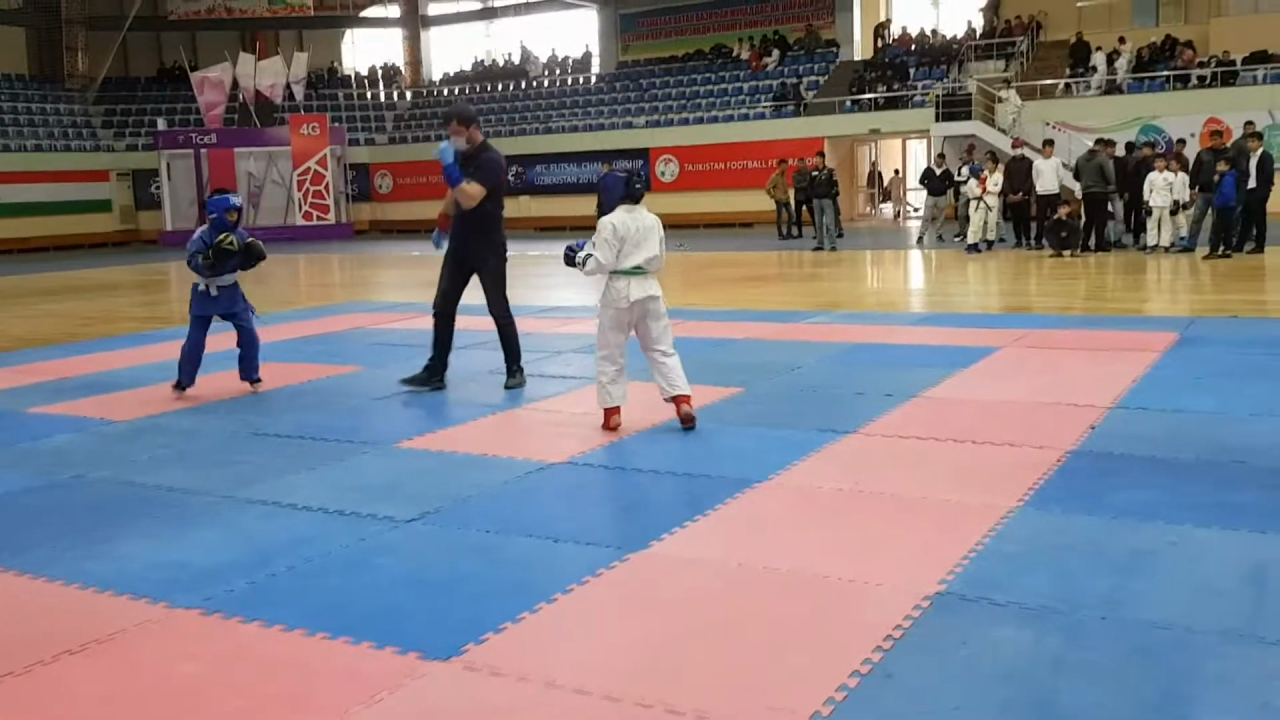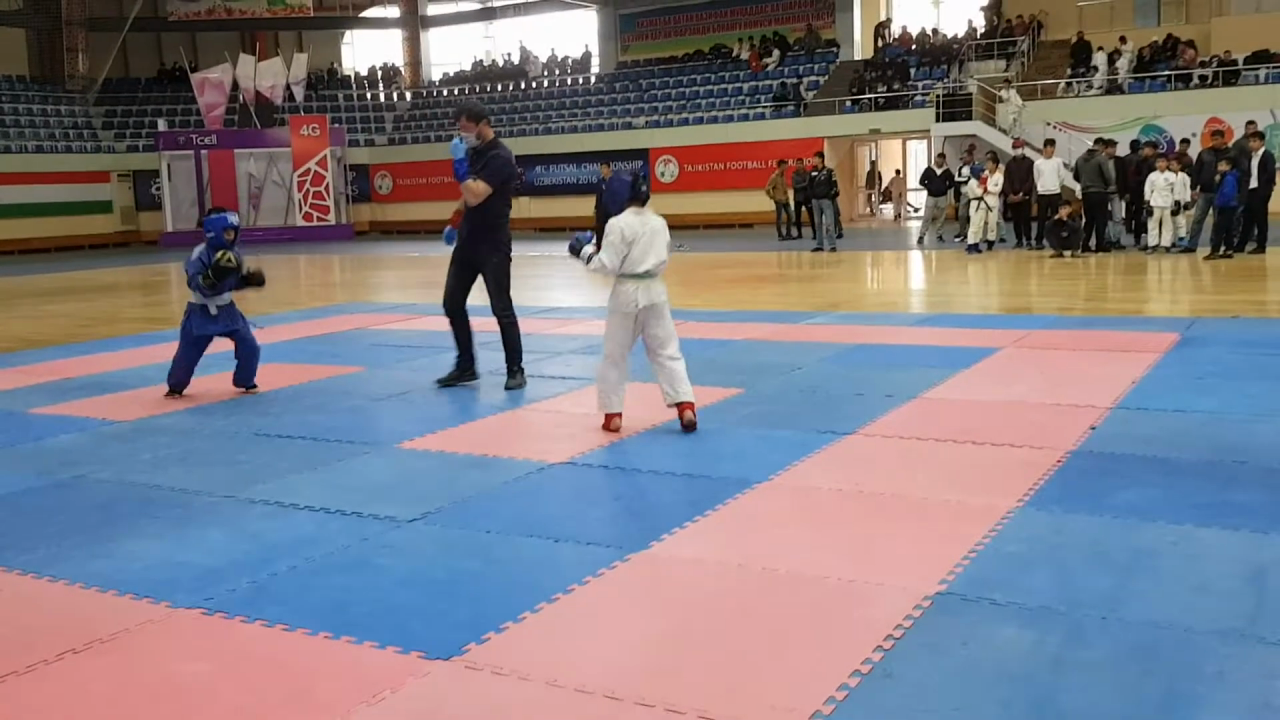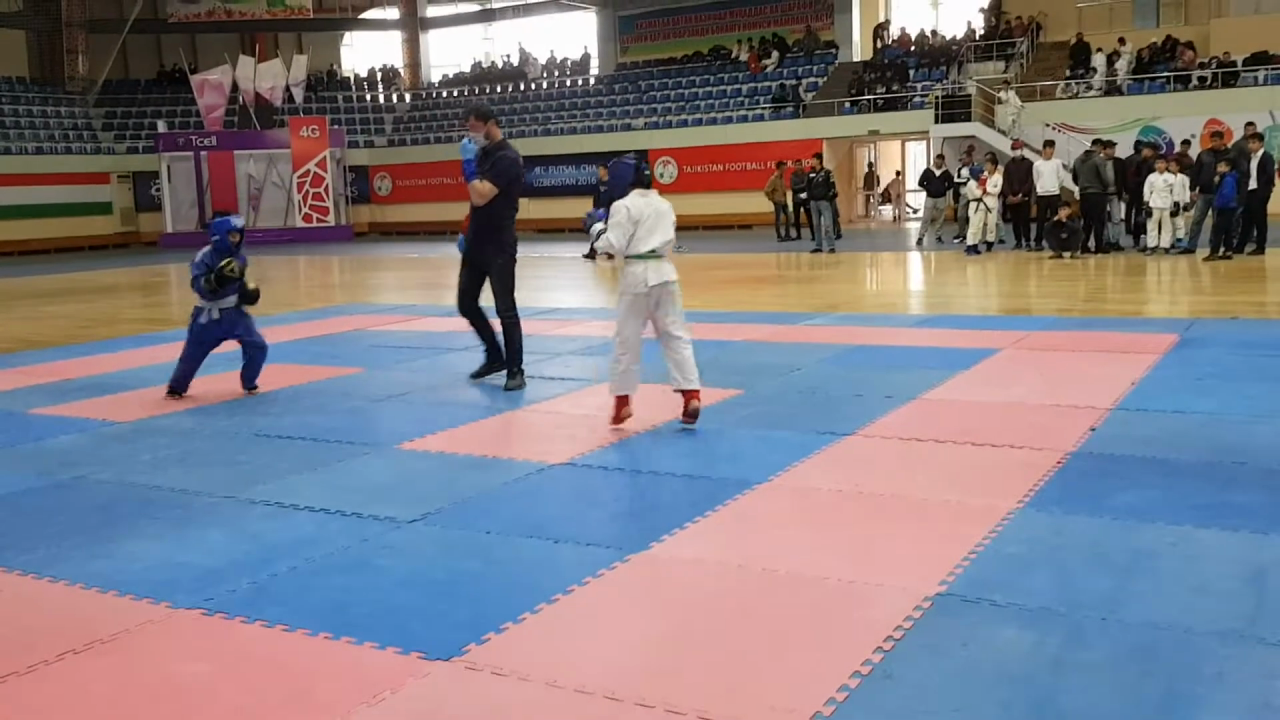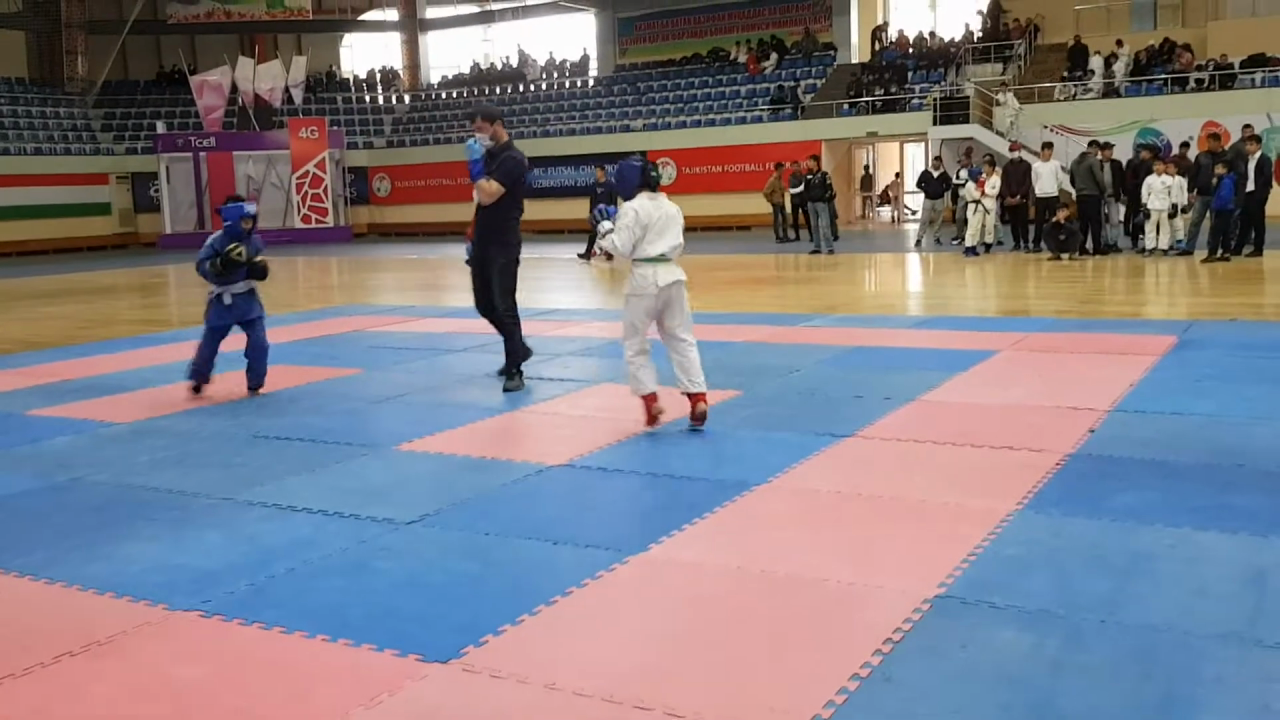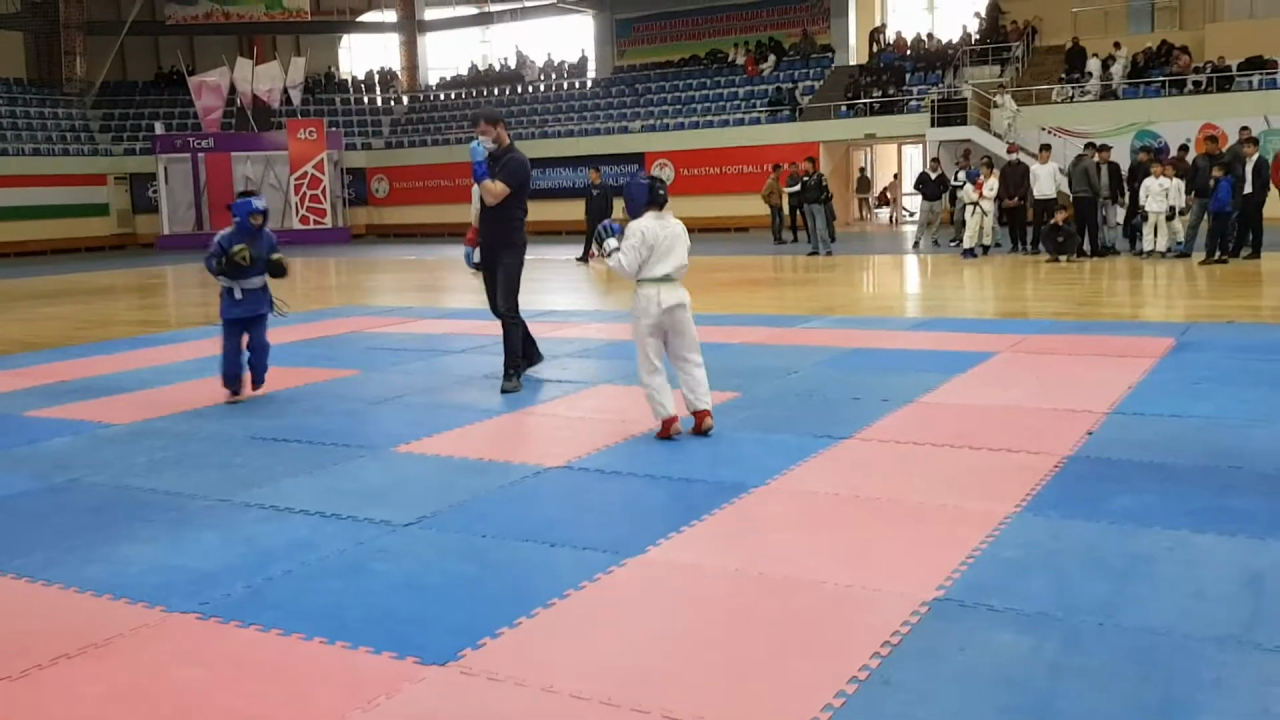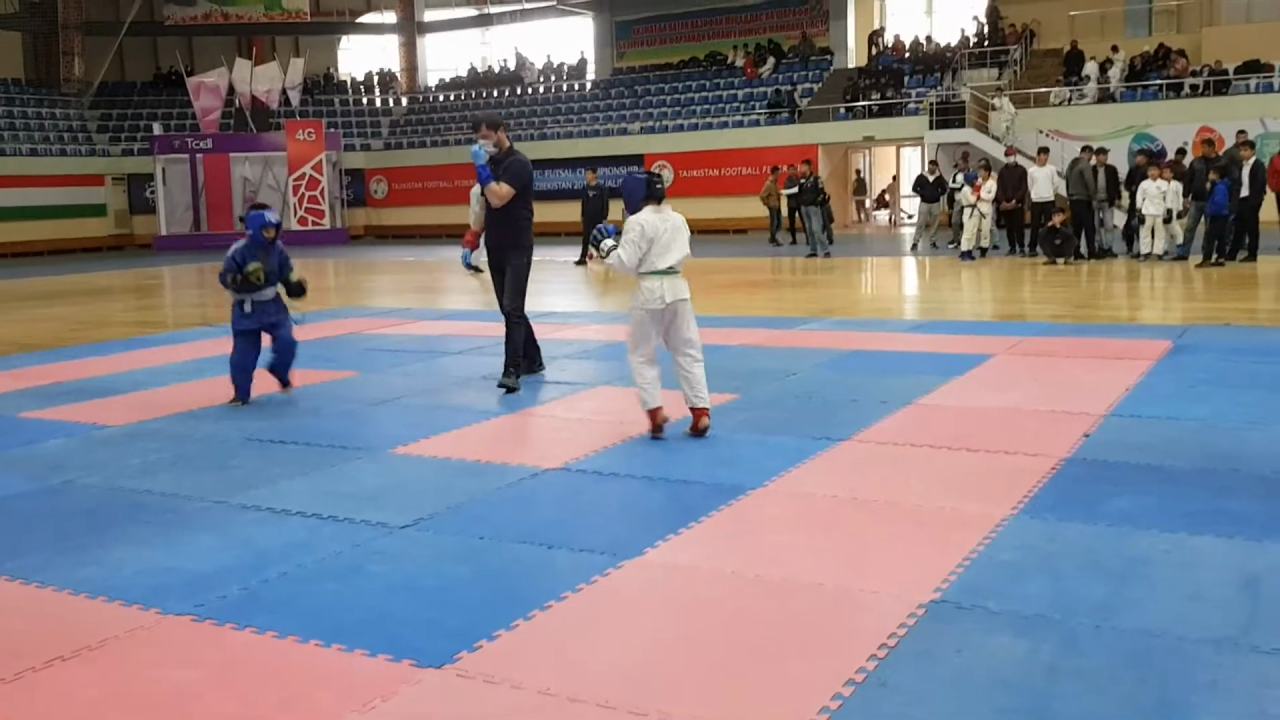
dt=0.1s
person 1, frame 1
left shoulder: (492, 160)
right shoulder: (457, 155)
left elbow: (468, 199)
left wrist: (450, 166)
right wrist: (442, 226)
left hip: (488, 247)
right hip: (460, 245)
left knee: (499, 311)
right knee: (442, 308)
left ankle: (515, 369)
right ankle: (434, 372)
person 1, frame 2
left shoulder: (499, 158)
right shoulder: (473, 152)
left elbow: (473, 197)
left wrist: (459, 161)
right wrist: (455, 223)
left hip: (493, 244)
right hip: (468, 241)
left knee: (501, 309)
right knee: (452, 304)
left ankle: (515, 370)
right ankle: (465, 365)
person 1, frame 3
left shoulder: (507, 159)
right shoulder: (482, 153)
left elbow: (480, 197)
left wrist: (468, 161)
right wrist: (466, 231)
left hip: (498, 245)
right hip: (476, 242)
left knee: (505, 310)
right knee: (466, 304)
left ankle: (515, 371)
right ankle: (495, 356)
person 1, frame 4
left shoulder: (512, 159)
right shoulder: (488, 156)
left elbow: (486, 196)
left wrist: (474, 162)
left hip: (503, 244)
right hip: (483, 243)
left knee: (504, 308)
right knee: (484, 306)
left ankle: (514, 373)
right ankle: (518, 350)
person 1, frame 5
left shoulder: (516, 161)
right shoulder: (491, 159)
left elbow: (492, 197)
left wrist: (478, 164)
left hip: (509, 245)
right hip: (490, 245)
left knee: (507, 309)
right knee: (499, 309)
left ankle: (512, 372)
right ankle: (529, 353)
person 1, frame 6
left shoulder: (518, 163)
right shoulder: (490, 164)
left elbow: (498, 199)
left wrist: (481, 168)
left hip: (517, 248)
right hip: (496, 247)
left knee: (513, 309)
right knee: (509, 309)
left ankle: (511, 372)
right ankle: (532, 360)
person 2, frame 1
left shoulder: (610, 223)
right shoulder: (653, 221)
left elbow: (603, 263)
right elbow: (658, 261)
left wrist: (580, 258)
left hip: (620, 291)
right hip: (648, 289)
left knee: (609, 354)
right knee: (662, 349)
left ankle: (612, 412)
right ankle: (683, 403)
person 2, frame 2
left shoulder: (618, 225)
right shoulder: (660, 223)
left elbow: (608, 266)
left wrist: (586, 253)
left hip: (627, 295)
right hip: (654, 293)
left knee: (614, 357)
right knee: (668, 354)
left ankle: (612, 414)
right ankle: (686, 408)
person 2, frame 3
left shoulder: (623, 207)
right shoulder: (664, 205)
left elbow: (615, 245)
left wrist: (598, 229)
left hip: (636, 276)
right hip: (664, 274)
left knee: (627, 341)
right knee: (676, 337)
left ankle: (622, 402)
right ankle: (691, 397)
person 2, frame 4
left shoulder: (632, 210)
right shoulder: (672, 208)
left elbow: (621, 247)
left wrist: (605, 228)
left hip: (644, 279)
right hip: (672, 276)
left knee: (636, 344)
right knee: (682, 340)
left ankle: (652, 402)
right ankle: (698, 400)
person 2, frame 5
left shoulder: (638, 228)
right shoulder: (678, 226)
left elbow: (626, 267)
left wrist: (609, 246)
left hip: (649, 299)
right hip: (676, 297)
left knee: (650, 365)
right knee: (689, 359)
left ankle: (669, 419)
right ankle: (703, 414)
person 2, frame 6
left shoulder: (637, 222)
right shoulder: (679, 220)
left elbow: (626, 262)
left wrist: (606, 246)
left hip: (650, 292)
right hip: (678, 290)
left knee: (641, 356)
right knee: (689, 353)
left ankle: (656, 410)
right ankle: (701, 413)
person 3, frame 1
left shoulder: (239, 234)
right shoulder: (203, 235)
left elbow: (244, 263)
right elbow: (194, 263)
left wrist: (253, 255)
right wrist: (214, 256)
left hip: (231, 292)
right hip: (206, 294)
left knee: (249, 334)
right knee: (195, 339)
left ankle: (251, 375)
right ankle: (183, 380)
person 3, frame 2
left shoulder: (232, 252)
right shoulder: (200, 255)
right elbow: (196, 284)
left wrist: (249, 279)
right wrist: (215, 274)
left hip: (227, 309)
right hip: (202, 312)
left knee: (250, 347)
right knee: (188, 352)
left ankle: (245, 381)
right ankle: (176, 385)
person 3, frame 3
left shoulder: (239, 257)
right shoulder: (205, 257)
right elbow: (198, 286)
left wrist: (247, 292)
right wrist: (217, 279)
left hip: (234, 312)
right hip: (208, 316)
left knee: (258, 347)
right knee: (193, 355)
left ankle: (249, 383)
right ankle: (177, 387)
person 3, frame 4
left shoulder: (254, 241)
right shoulder: (216, 242)
right elbow: (203, 268)
left wrist: (260, 269)
right wrist: (222, 264)
left hip: (248, 299)
right hip: (222, 301)
left knee: (258, 343)
right knee: (209, 344)
left ankle: (254, 383)
right ankle: (198, 379)
person 3, frame 5
left shoulder: (267, 236)
right shoulder: (226, 237)
left elbow: (274, 263)
right elbow: (210, 262)
left wrist: (278, 266)
right wrist: (227, 263)
left hip: (258, 295)
right hip: (233, 297)
left knee: (259, 342)
right knee: (232, 343)
left ankle: (257, 378)
right ankle: (233, 386)
person 3, frame 6
left shoulder: (278, 249)
right shoulder: (239, 251)
left elbow: (286, 271)
right elbow: (225, 277)
left wrist: (294, 283)
right wrist: (242, 281)
left hip: (272, 305)
right hip: (247, 308)
left knee: (286, 342)
right knee: (244, 354)
left ankle: (280, 372)
right ankle: (241, 394)
